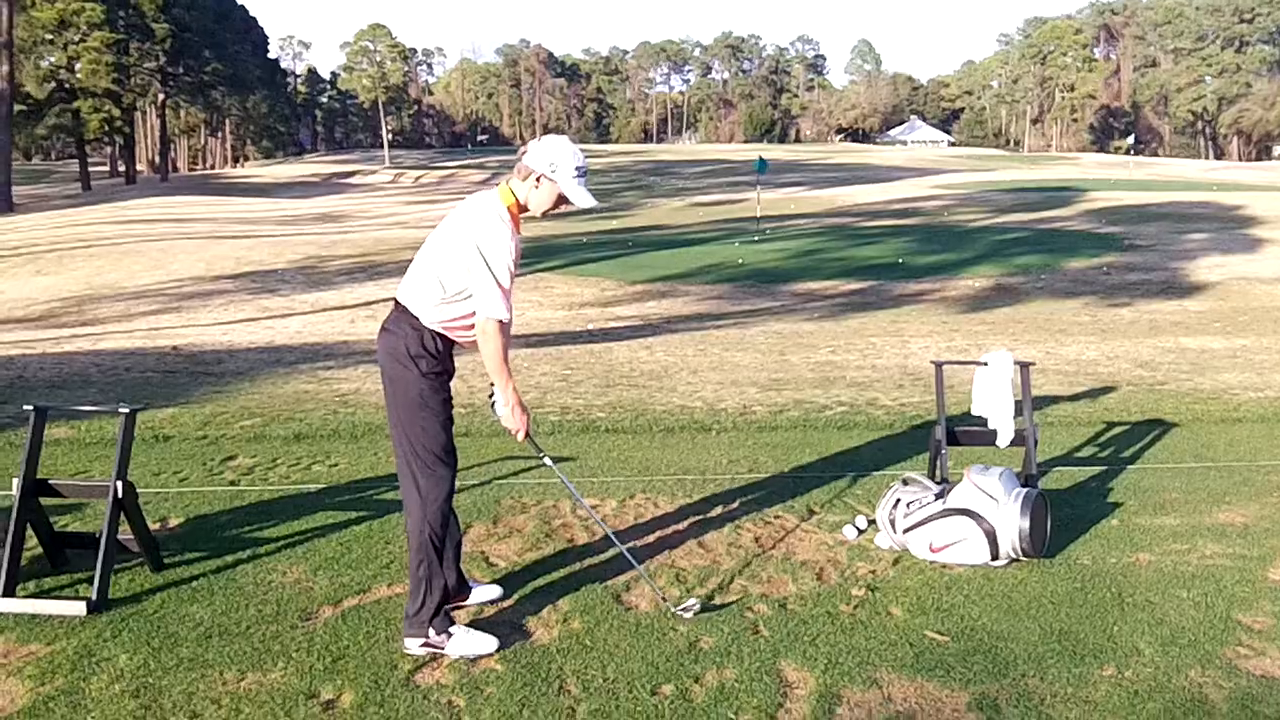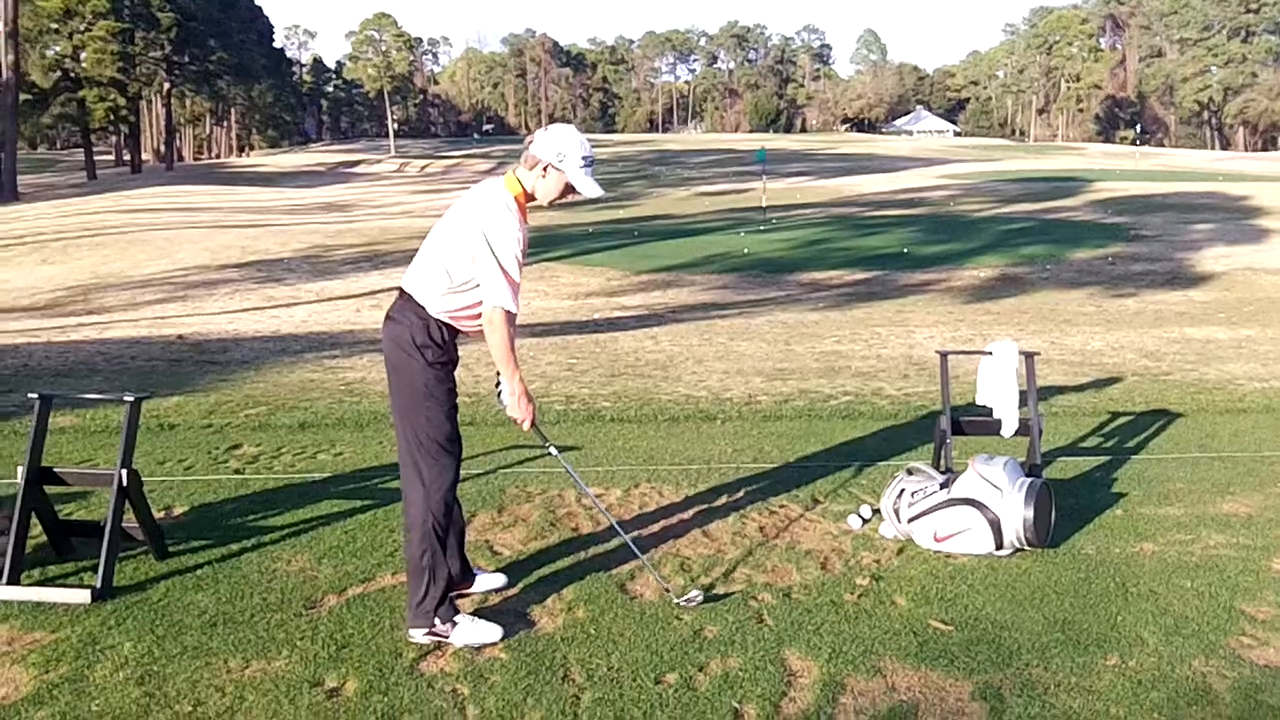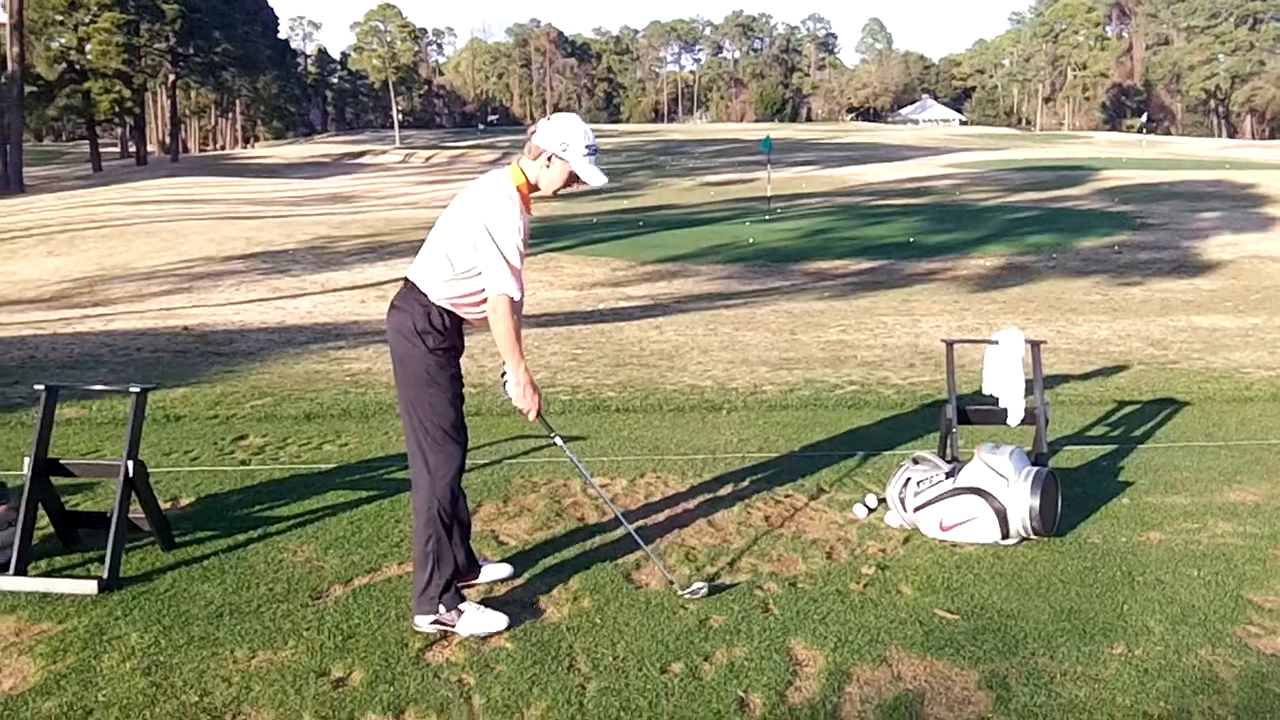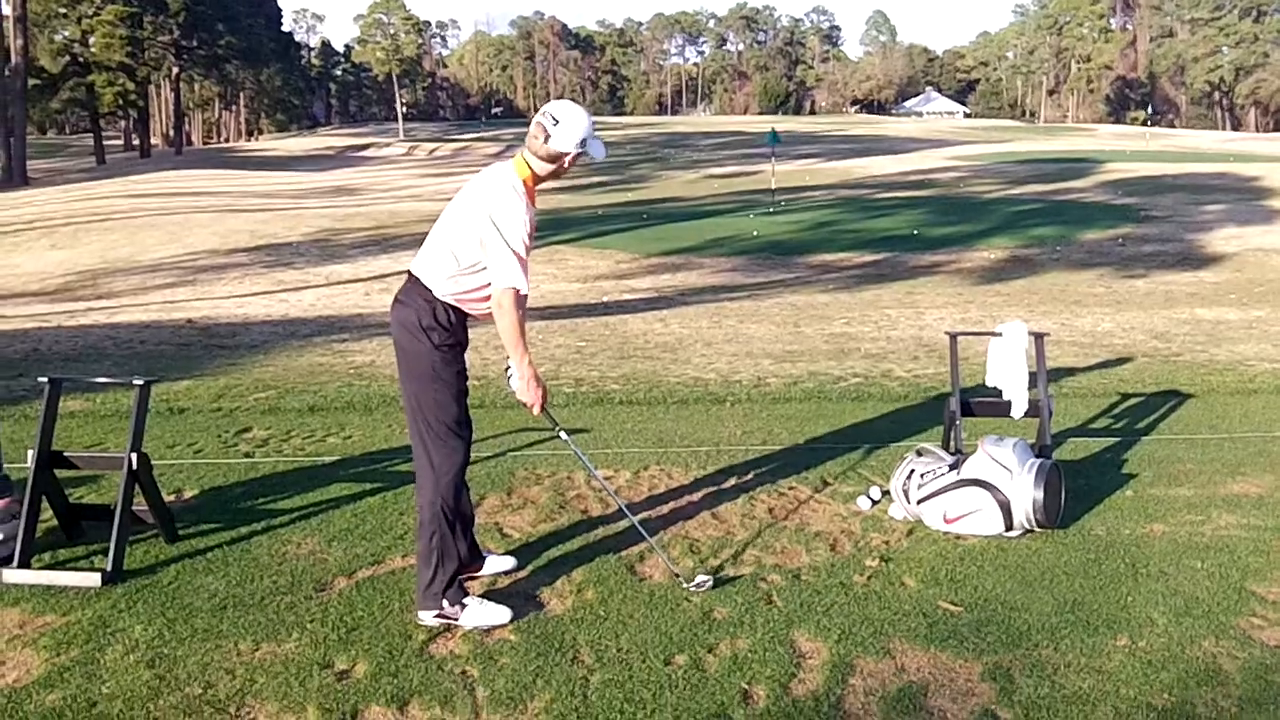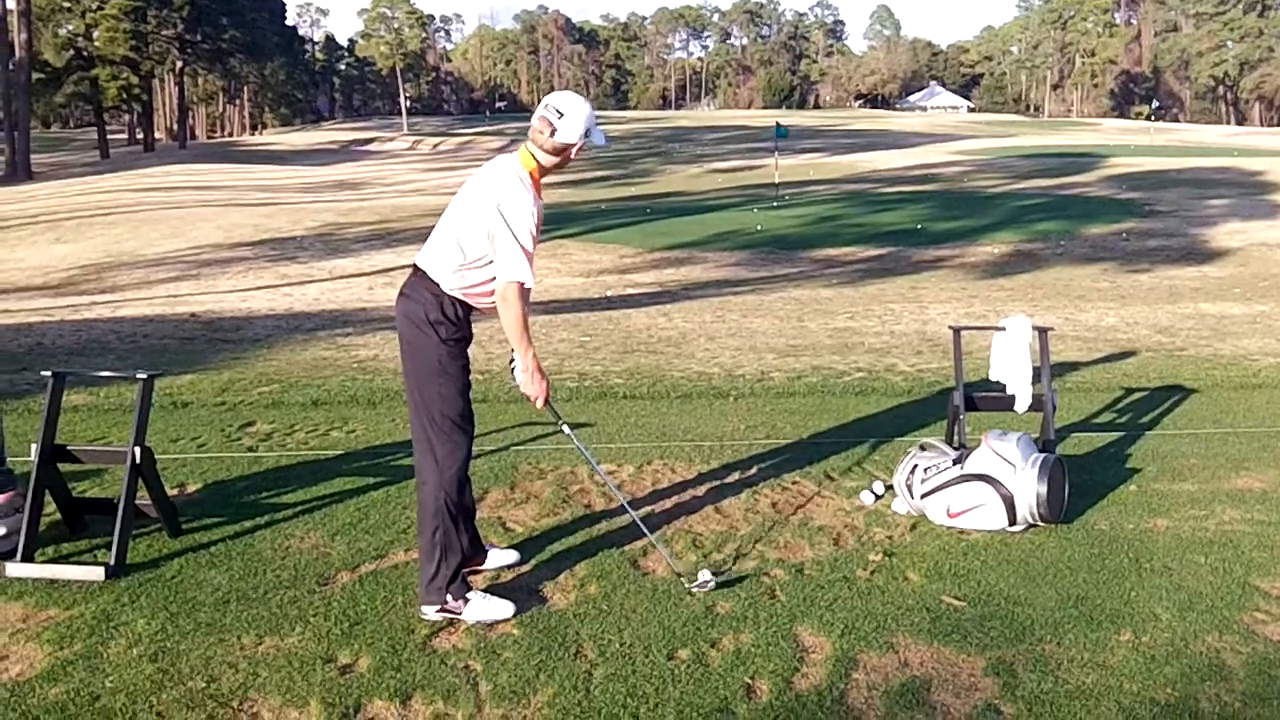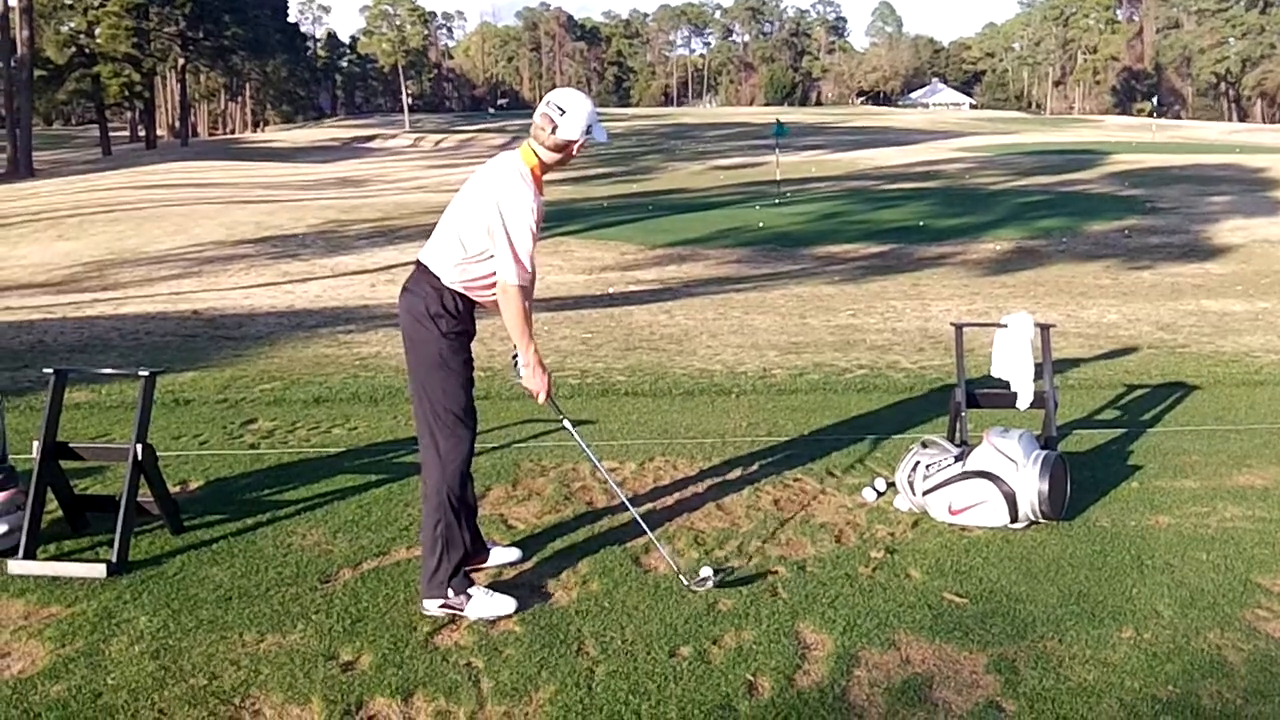
dt=0.2s
person 1, frame 1
left shoulder: (491, 206)
right shoulder: (496, 228)
left elbow: (494, 312)
right elbow: (489, 324)
left wrist: (503, 384)
right wrist: (509, 397)
left hip: (419, 342)
right hip: (416, 347)
left knee: (437, 471)
right knee: (430, 480)
left ankle: (448, 582)
right ankle: (427, 624)
person 1, frame 2
left shoulder: (495, 193)
right shoulder: (503, 217)
left elbow: (496, 304)
right elbow: (497, 314)
left wrist: (508, 375)
right wrist: (516, 387)
left hip: (421, 330)
right hip: (421, 336)
left knee: (440, 462)
right knee: (433, 470)
left ankle: (452, 571)
right ankle: (431, 614)
person 1, frame 3
left shoulder: (503, 187)
right shoulder: (505, 206)
left elbow: (504, 293)
right elbow: (502, 302)
left wrist: (515, 365)
right wrist: (521, 377)
left hip: (430, 321)
right hip: (424, 325)
left knee: (447, 448)
right knee: (439, 457)
left ankle: (457, 562)
right ankle: (436, 600)
person 1, frame 4
left shoulder: (507, 180)
right shoulder: (510, 200)
left elbow: (508, 287)
right elbow: (505, 296)
left wrist: (520, 360)
right wrist: (526, 371)
left hip: (433, 315)
right hip: (429, 320)
left knee: (452, 443)
right knee: (443, 452)
left ankle: (461, 554)
right ankle: (440, 595)
person 1, frame 5
left shoulder: (509, 170)
right shoulder: (519, 194)
left elbow: (512, 280)
right elbow: (510, 291)
left wrist: (523, 353)
right wrist: (530, 365)
left hip: (435, 306)
right hip: (435, 313)
left knee: (455, 438)
right knee: (444, 447)
left ankle: (464, 547)
right ankle: (443, 590)
person 1, frame 6
left shoulder: (512, 167)
right shoulder: (520, 191)
left elbow: (516, 276)
right elbow: (510, 287)
left wrist: (527, 345)
right wrist: (531, 360)
left hip: (441, 303)
right hip: (437, 308)
left knee: (458, 432)
right knee: (448, 441)
left ankle: (466, 545)
right ankle: (445, 585)
